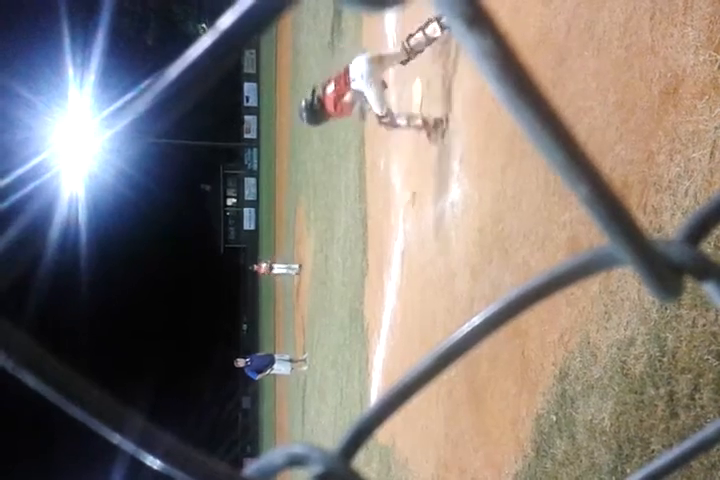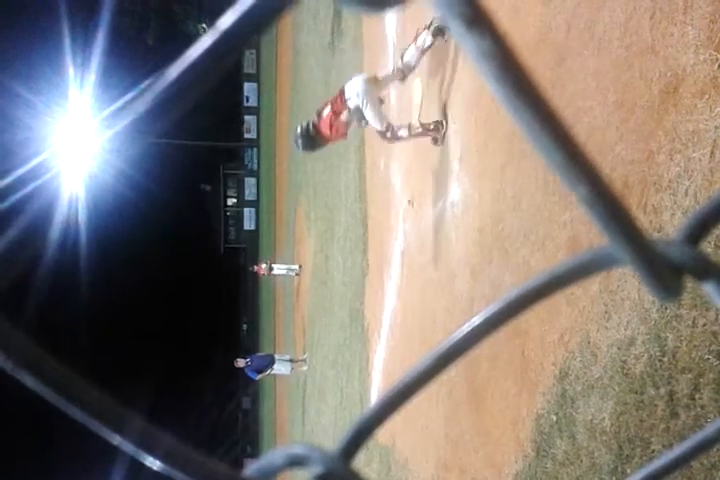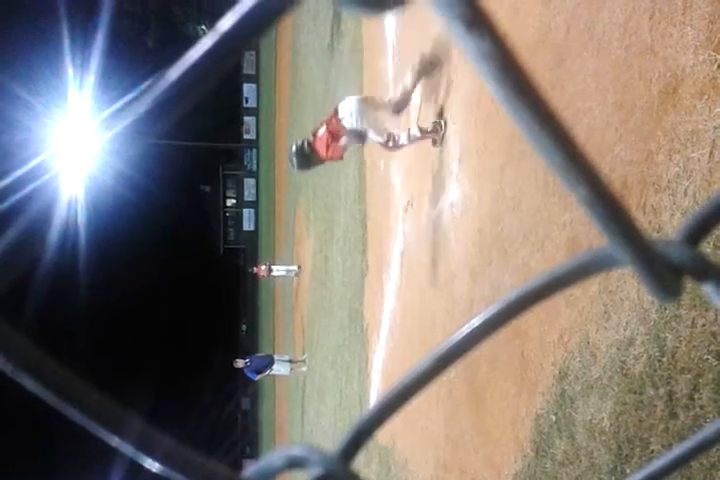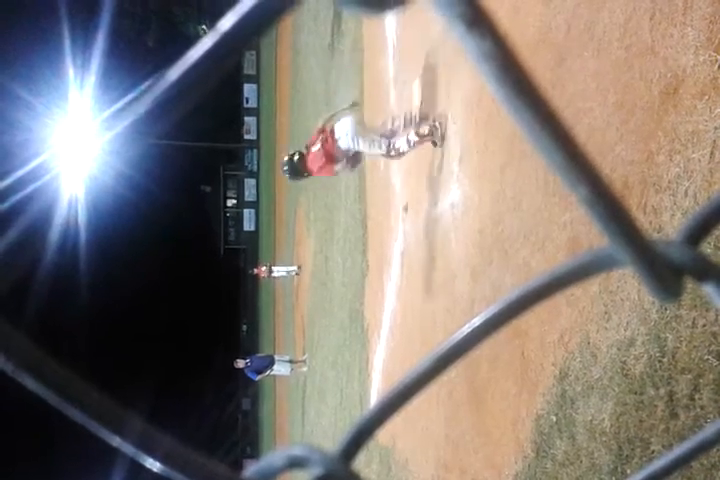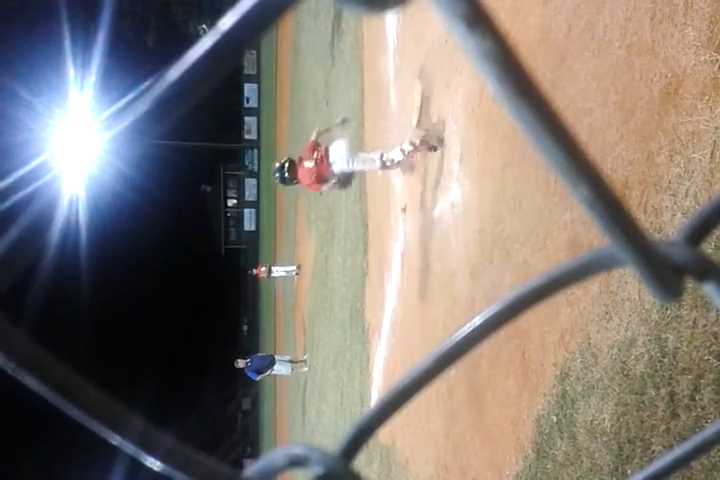
dt=0.1s
person 1, frame 1
left shoulder: (334, 108)
right shoulder: (328, 87)
left elbow: (348, 98)
left hip: (364, 79)
left knee: (387, 121)
right knee: (406, 51)
left ankle: (431, 125)
right ankle: (436, 26)
person 1, frame 2
left shoulder: (329, 130)
right shoulder: (325, 116)
left elbow: (346, 116)
left hip: (359, 95)
right hip: (360, 84)
left knee: (389, 134)
right knee: (402, 70)
left ankle: (434, 129)
person 1, frame 3
left shoulder: (326, 152)
right shoulder: (319, 135)
left elbow: (344, 141)
left wrist: (357, 137)
left knee: (390, 143)
right knee: (397, 105)
left ankle: (431, 131)
right ankle: (422, 68)
person 1, frame 4
left shoulder: (317, 166)
right shoulder: (312, 145)
left elbow: (340, 167)
right elbow: (325, 122)
left wrist: (348, 161)
right wrist: (346, 108)
left hip: (351, 138)
left knee: (390, 149)
left ankle: (429, 133)
person 1, frame 5
left shoulder: (305, 178)
right shoulder: (305, 155)
left elbow: (324, 187)
right elbow: (317, 133)
left wrist: (336, 182)
right wrist: (337, 125)
left hip: (344, 161)
right hip: (339, 148)
left knee: (385, 160)
left ankle: (419, 141)
